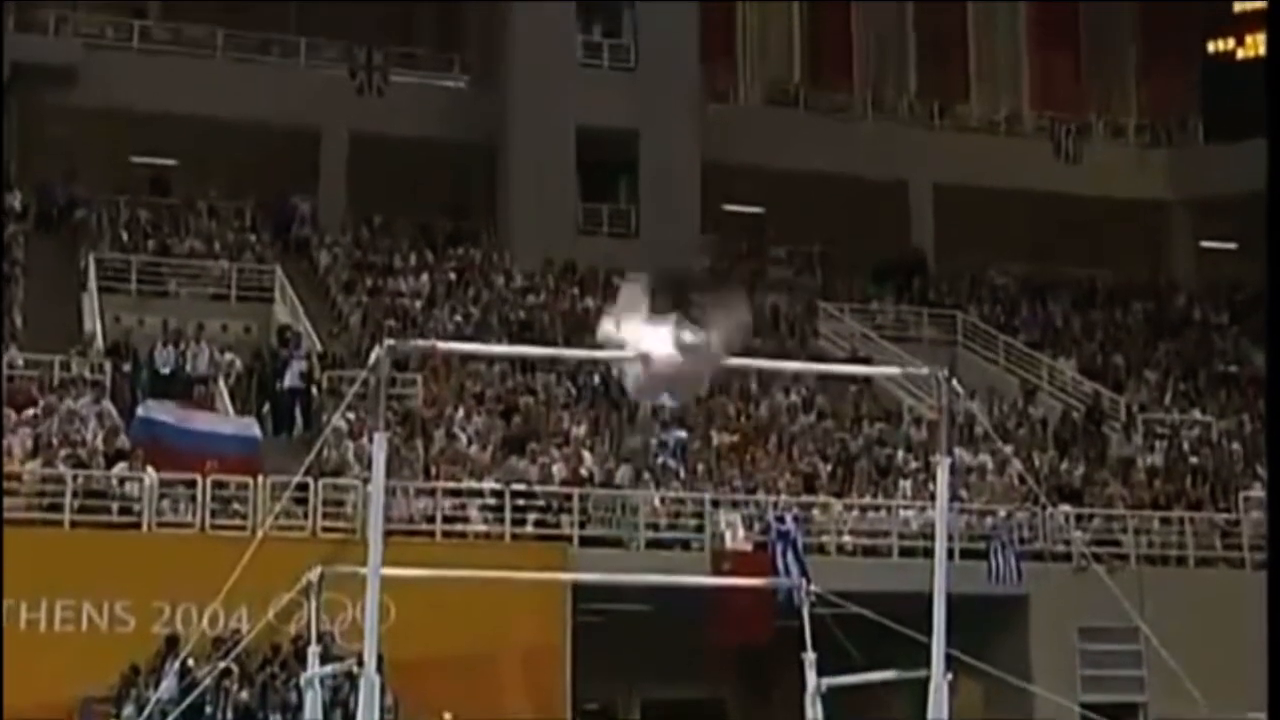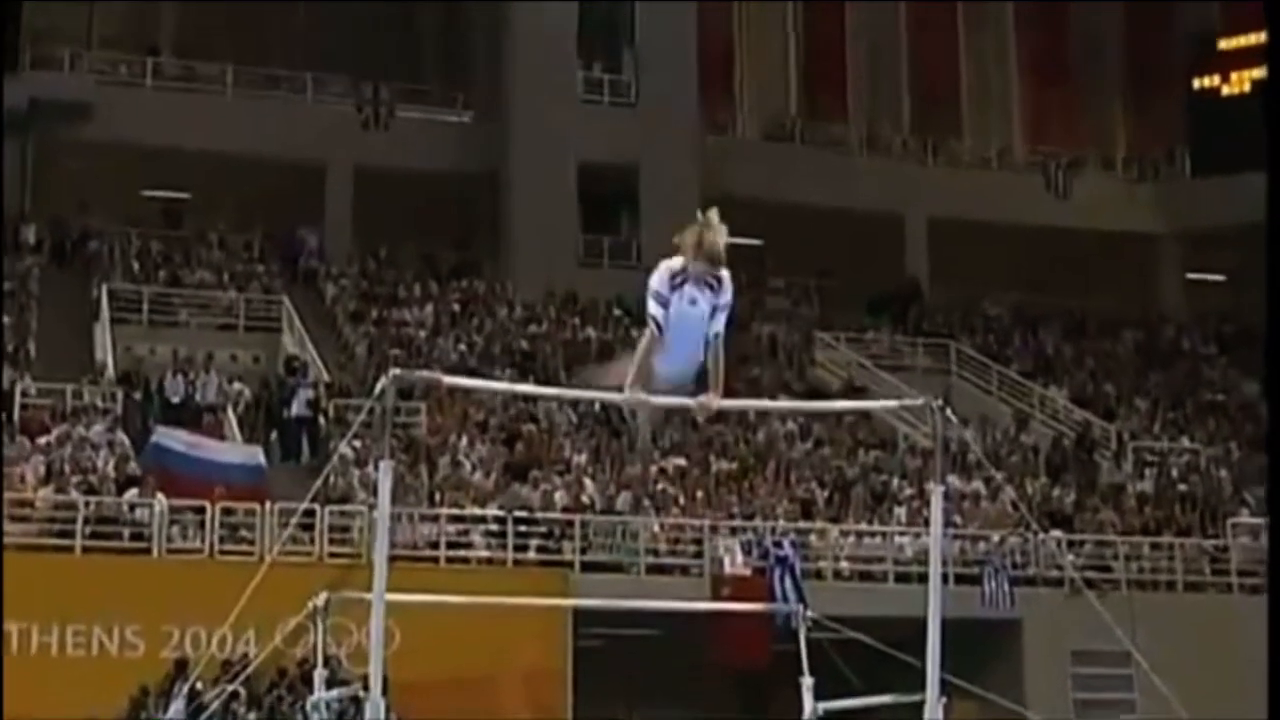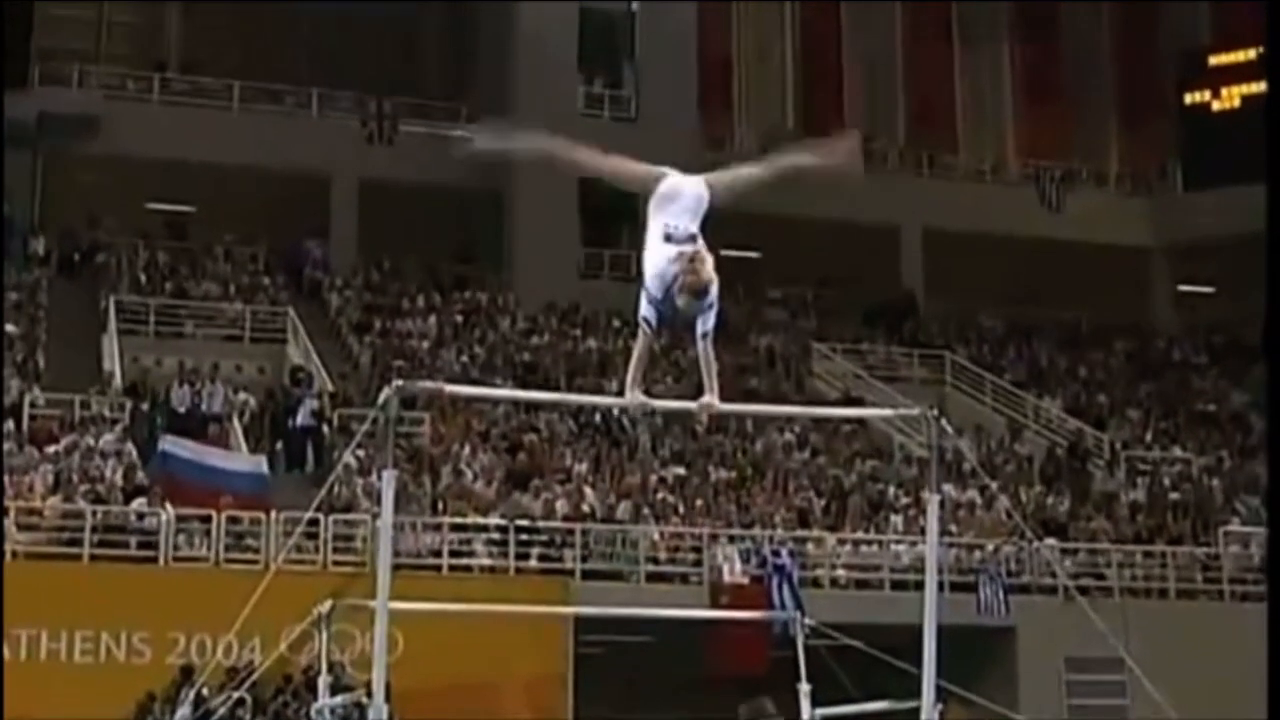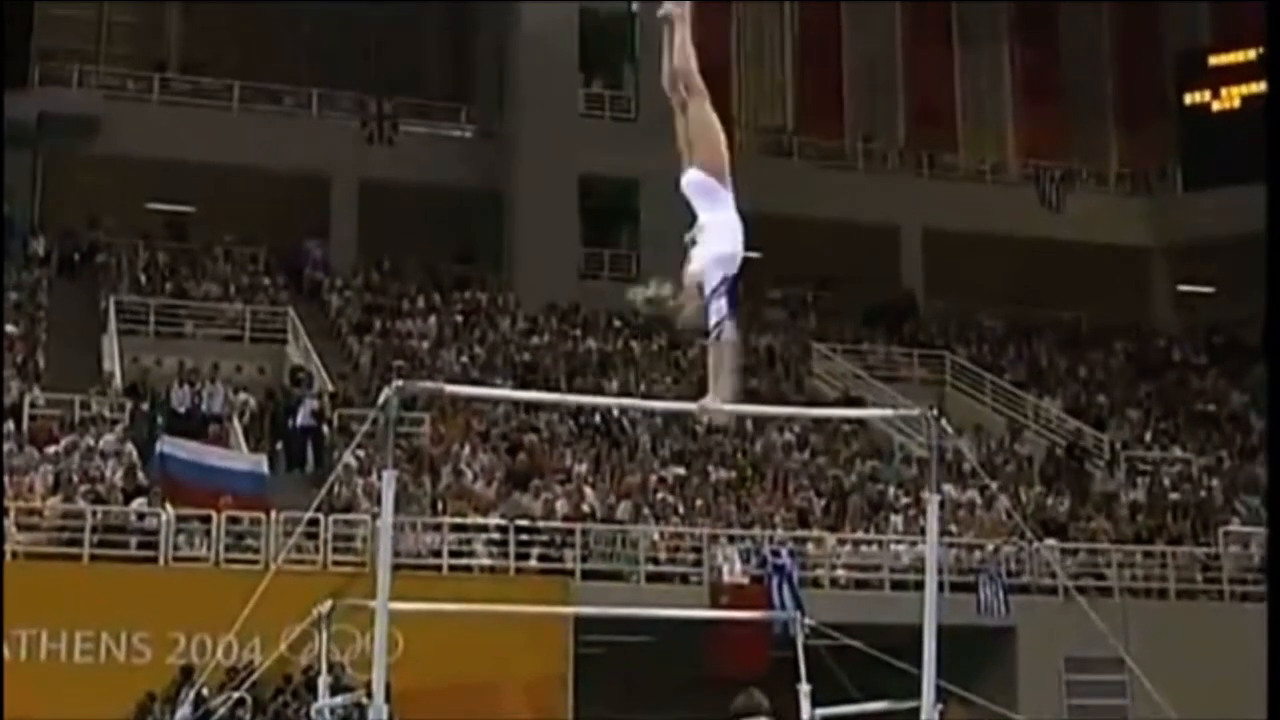
dt=0.4s
person 1, frame 1
left shoulder: (668, 324)
right shoulder: (617, 321)
left elbow: (692, 339)
right elbow: (606, 334)
left hip: (677, 384)
right hip: (646, 377)
person 1, frame 2
left shoulder: (722, 284)
right shoulder: (667, 274)
left elbow: (716, 340)
right elbow: (652, 332)
left wrist: (714, 391)
right wrist: (632, 385)
person 1, frame 3
left shoulder: (706, 284)
right shoulder: (659, 281)
left elbow: (704, 340)
right elbow: (645, 336)
left wrist: (711, 393)
right wrist: (631, 388)
left hip: (696, 192)
right hip: (667, 190)
left knee: (764, 170)
right knee: (597, 162)
left ankle: (829, 153)
person 1, frame 4
left shoulder: (707, 276)
right shoulder: (706, 277)
left elbow: (722, 334)
left wrist: (718, 393)
left hip: (710, 187)
right hip: (707, 187)
left knee: (691, 95)
right knee: (684, 96)
